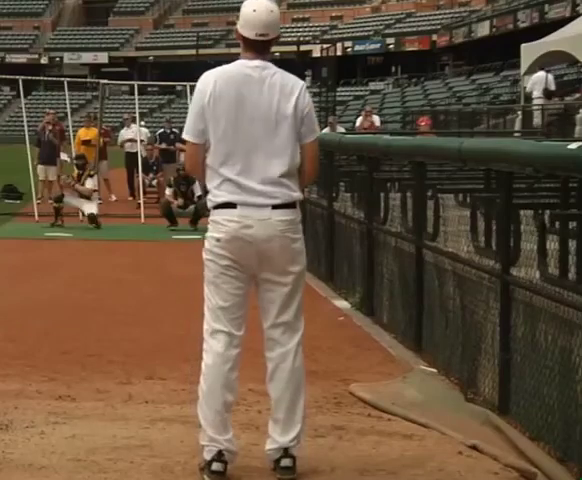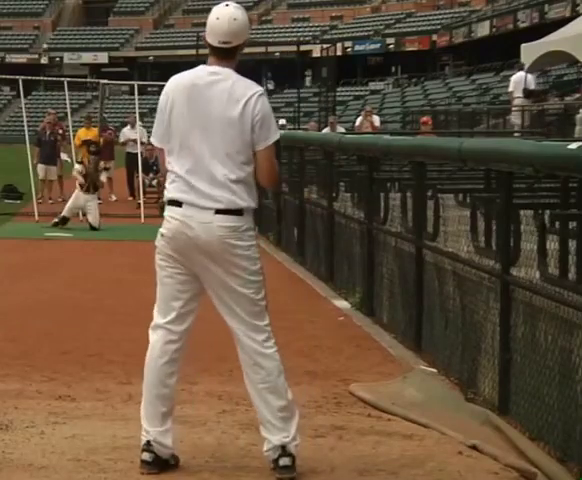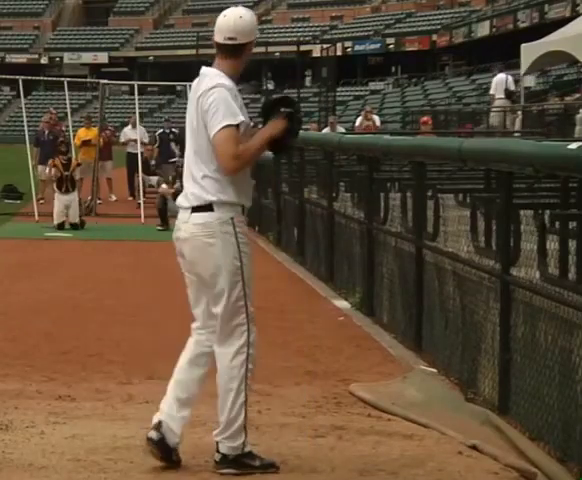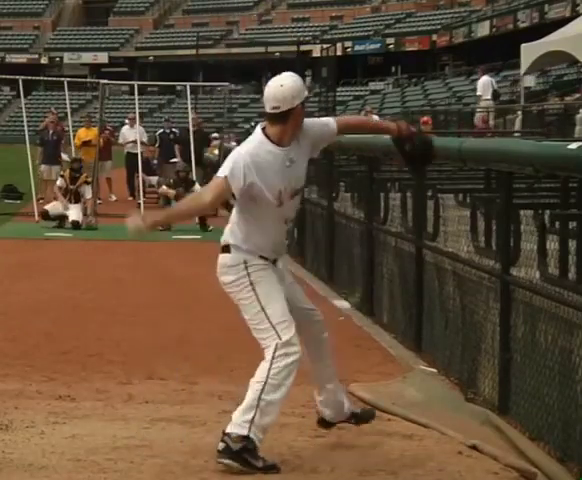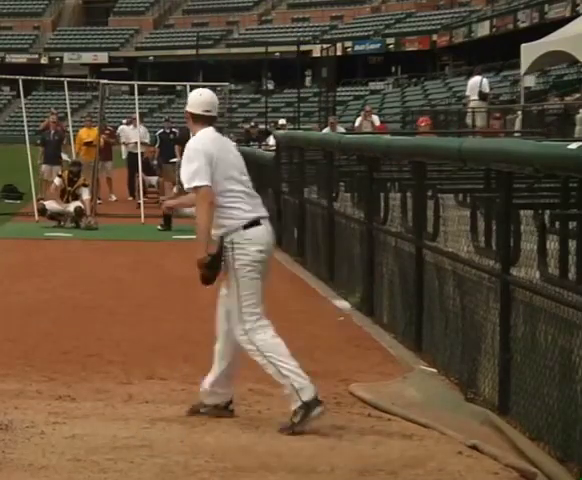
dt=1s
person 1, frame 1
left shoulder: (211, 81)
right shoulder: (295, 88)
left elbow: (193, 163)
right elbow: (310, 171)
left hip: (227, 222)
right hip: (282, 223)
left knee: (221, 340)
right knee: (284, 340)
person 1, frame 2
left shoulder: (174, 87)
right shoulder: (251, 95)
left elbow: (164, 160)
right elbow: (268, 178)
left hip: (178, 220)
right hip: (228, 226)
left knee: (165, 333)
right knee: (255, 337)
person 1, frame 3
left shoulder: (204, 83)
right shoulder: (220, 90)
right elbow: (231, 161)
left wrist: (261, 137)
right wrist: (271, 131)
left hip: (191, 221)
right hip: (216, 222)
left knee: (206, 332)
right knee: (234, 335)
left ankle: (166, 428)
right ankle: (231, 449)
person 1, frame 4
left shoulder: (306, 133)
right shoulder: (248, 156)
left elbow: (342, 124)
right elbow: (207, 198)
left wrist: (390, 127)
right wrist: (158, 219)
left hip: (271, 261)
right hip: (246, 264)
left knee: (312, 326)
right knee: (285, 346)
left ankle: (334, 408)
right ankle: (238, 439)
person 1, frame 5
left shoulder: (196, 146)
right shoulder: (224, 144)
left elbow: (205, 199)
left wrist: (203, 246)
right wrist: (180, 202)
left hip: (242, 239)
right hip: (258, 230)
left knee: (250, 327)
right knee: (228, 318)
left ankle: (305, 398)
right ankle: (217, 396)
